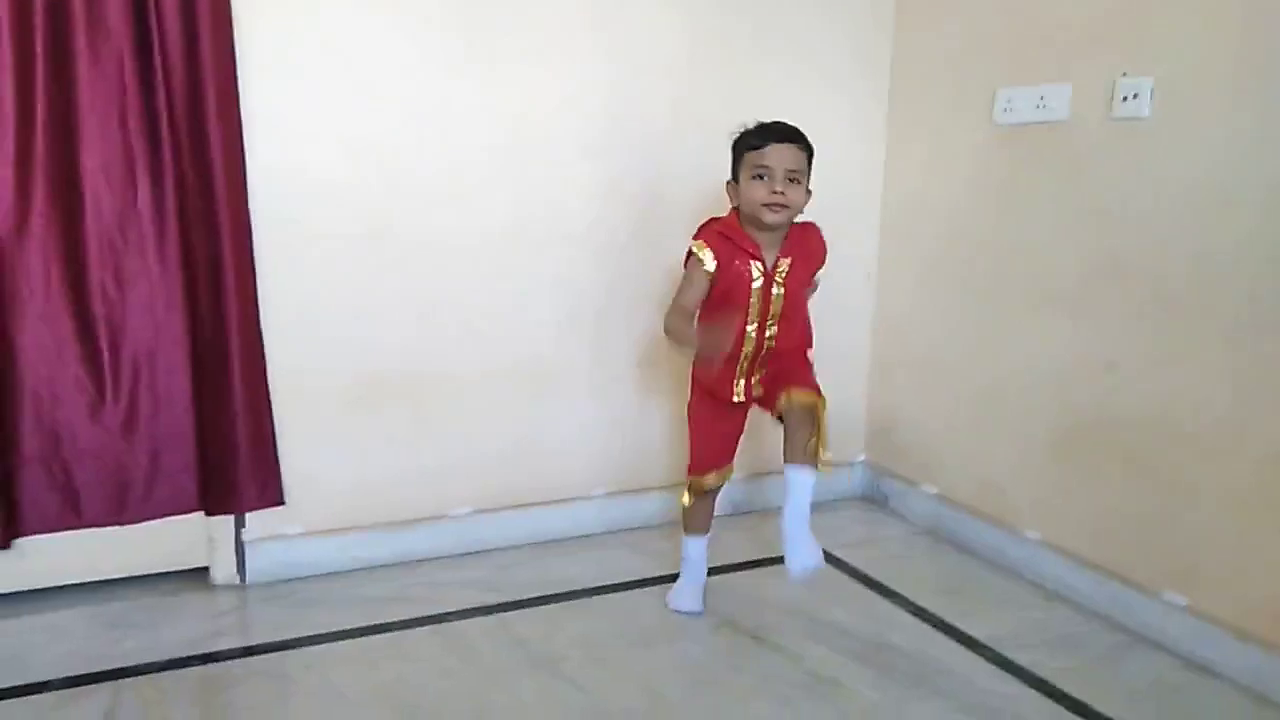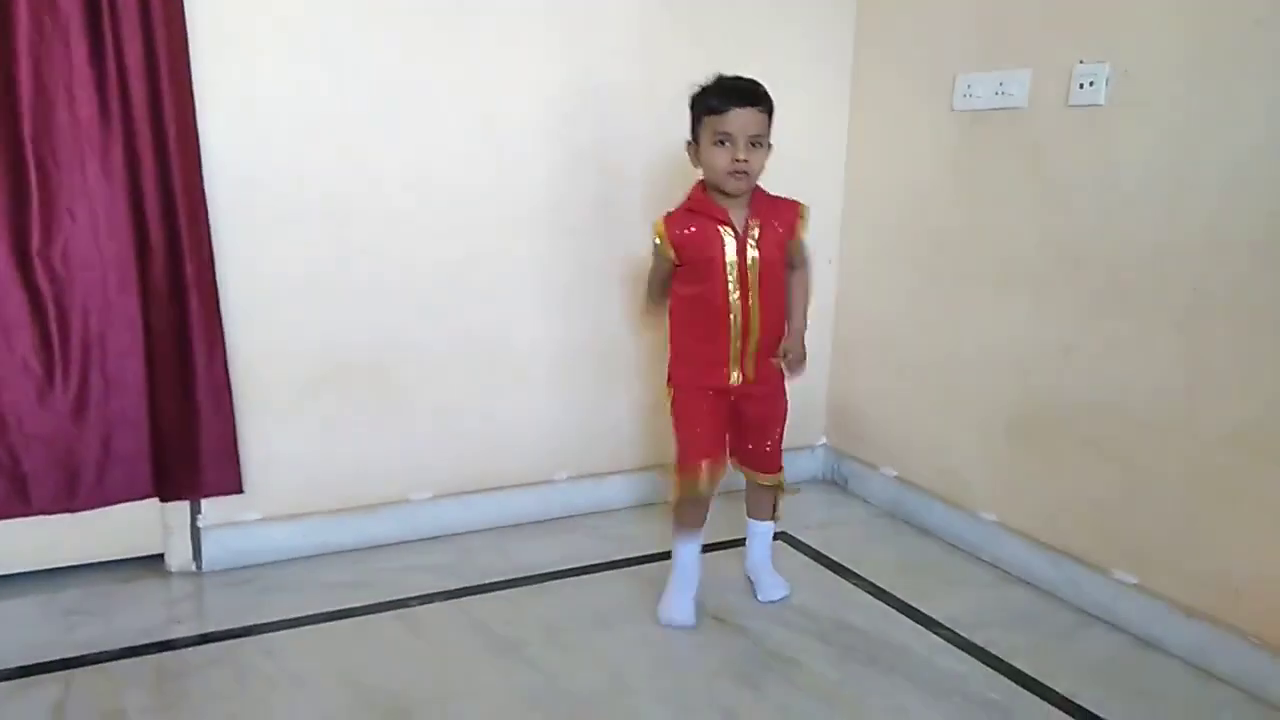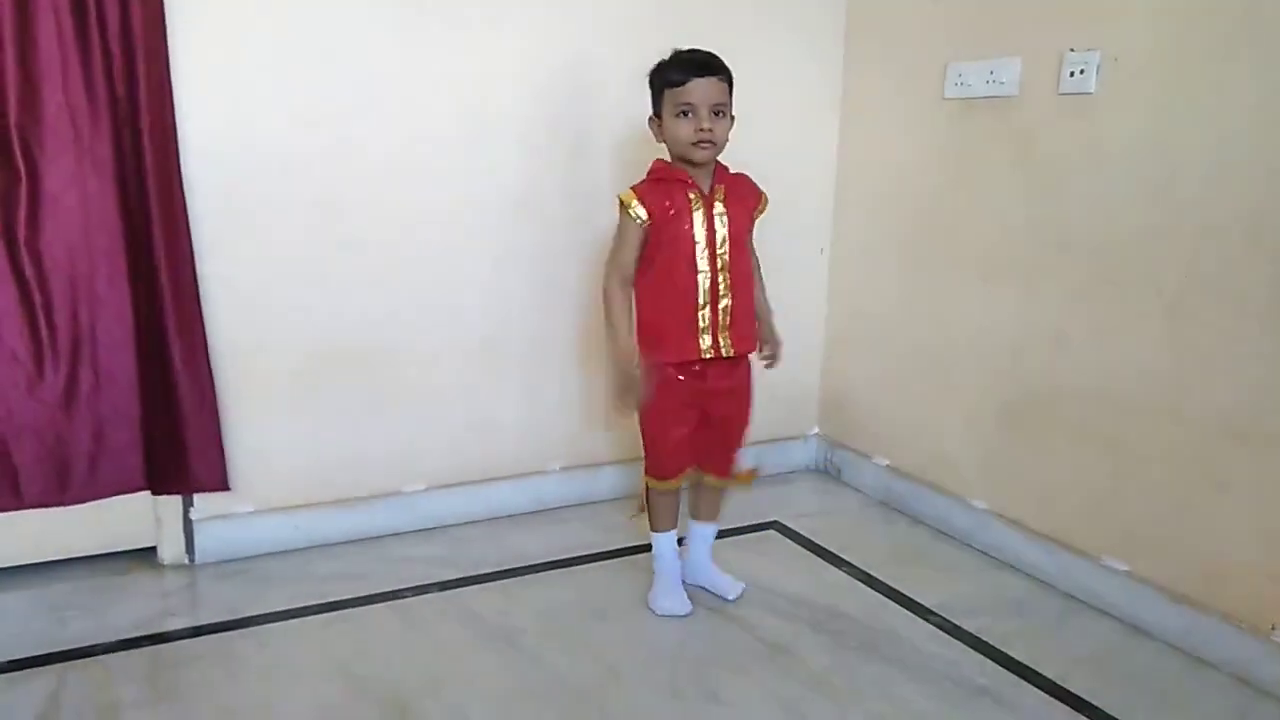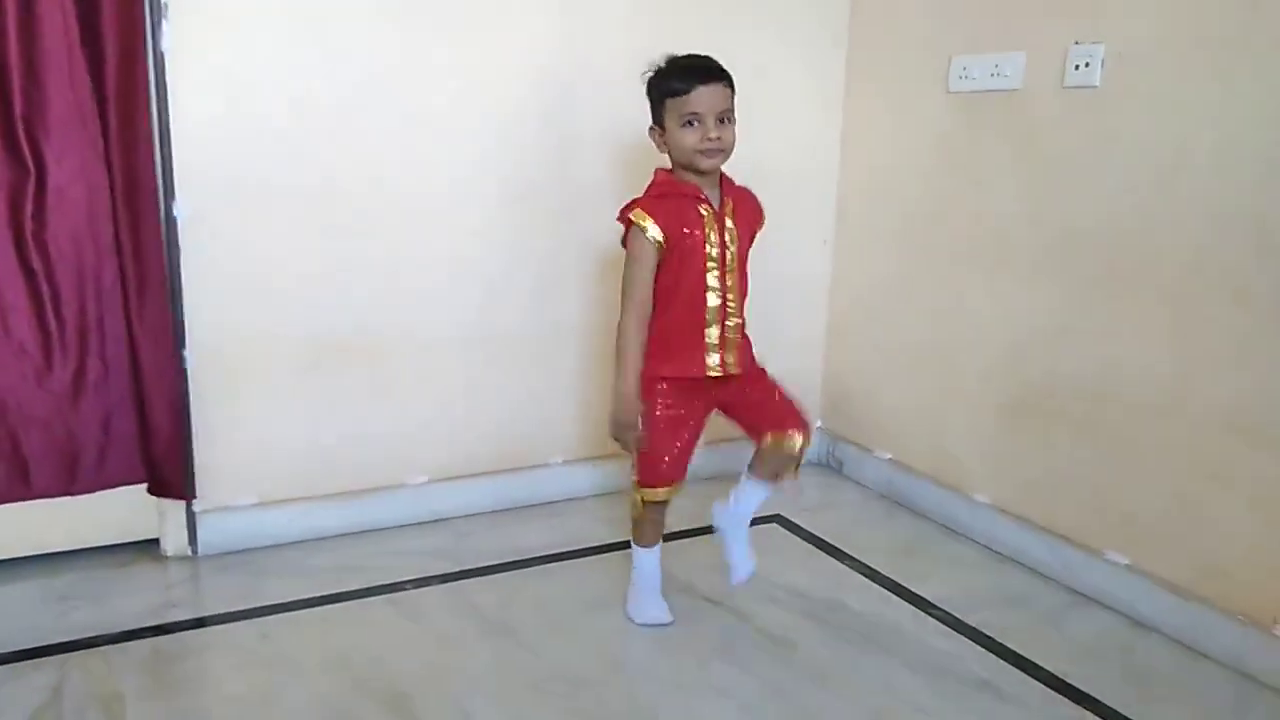
dt=0.5s
person 1, frame 1
left shoulder: (811, 245)
right shoulder: (711, 247)
right elbow: (677, 319)
right wrist: (704, 340)
left hip: (784, 367)
right hip: (719, 380)
left knee: (805, 408)
right knee: (705, 477)
left ankle: (795, 521)
right ankle: (692, 572)
person 1, frame 2
left shoulder: (784, 217)
right shoulder: (679, 228)
right elbow: (659, 284)
left wrist: (796, 333)
left hip: (762, 373)
right hip: (698, 376)
left knee: (765, 471)
right knee: (699, 473)
left ankle: (758, 560)
right ankle: (683, 577)
person 1, frame 3
left shoulder: (744, 194)
right shoulder: (644, 201)
right elbow: (616, 281)
left wrist: (765, 324)
right wrist: (626, 359)
left hip: (731, 356)
right hip: (667, 362)
left knee: (719, 467)
right knee: (666, 469)
left ankle: (700, 560)
right ankle: (666, 570)
person 1, frame 4
left shoulder: (744, 207)
right shoulder: (650, 216)
right elbow: (634, 307)
right wrist: (629, 396)
left hip: (732, 360)
right hip: (668, 373)
left knee: (790, 434)
right knee: (657, 481)
left ankle: (734, 517)
right ankle: (644, 582)
